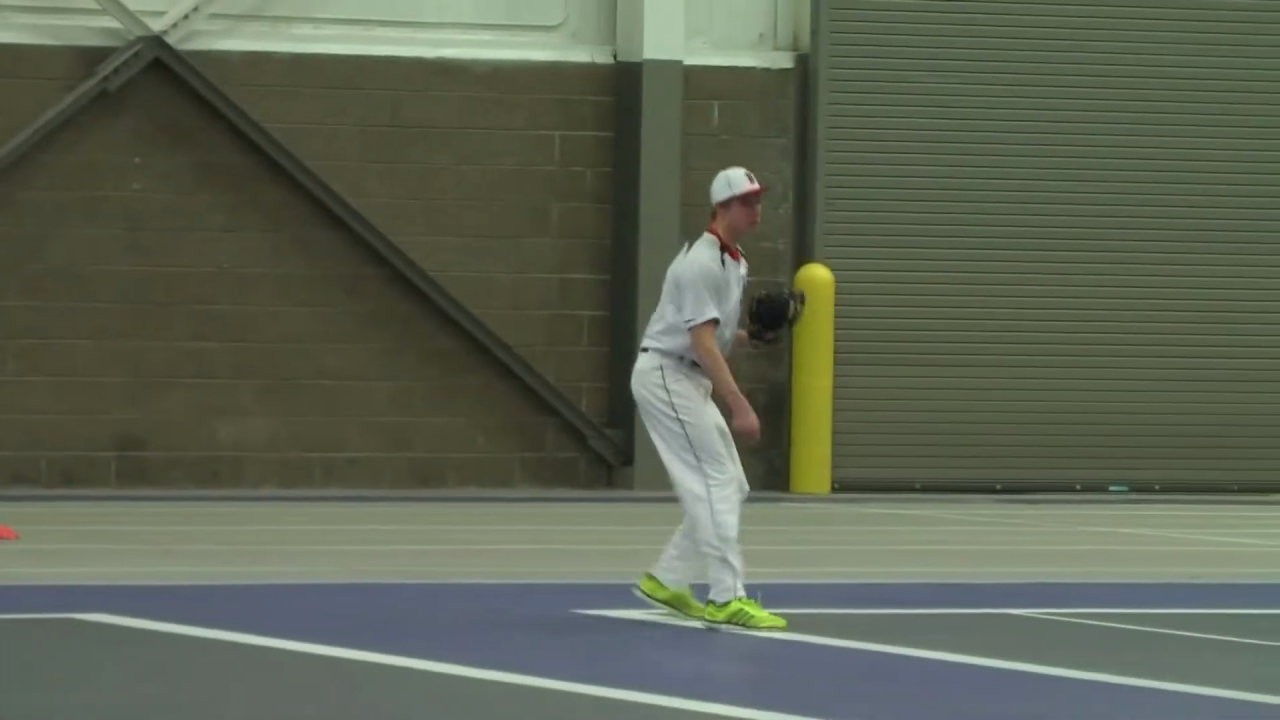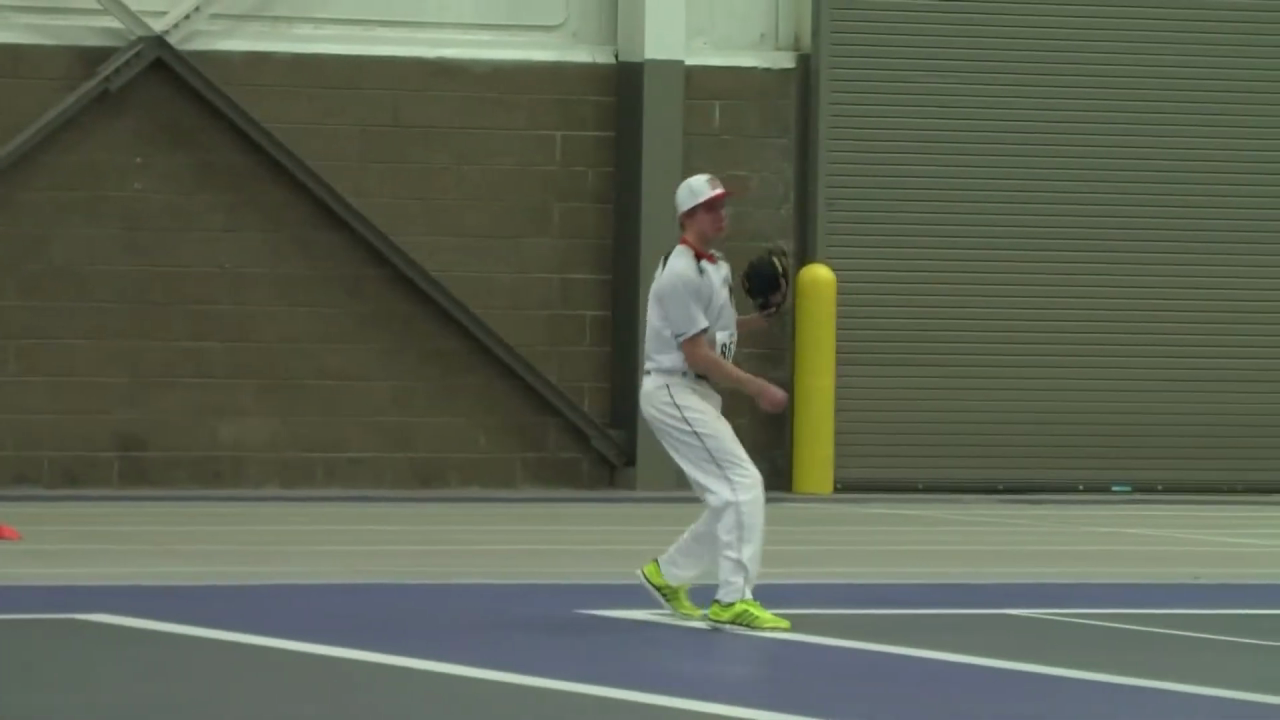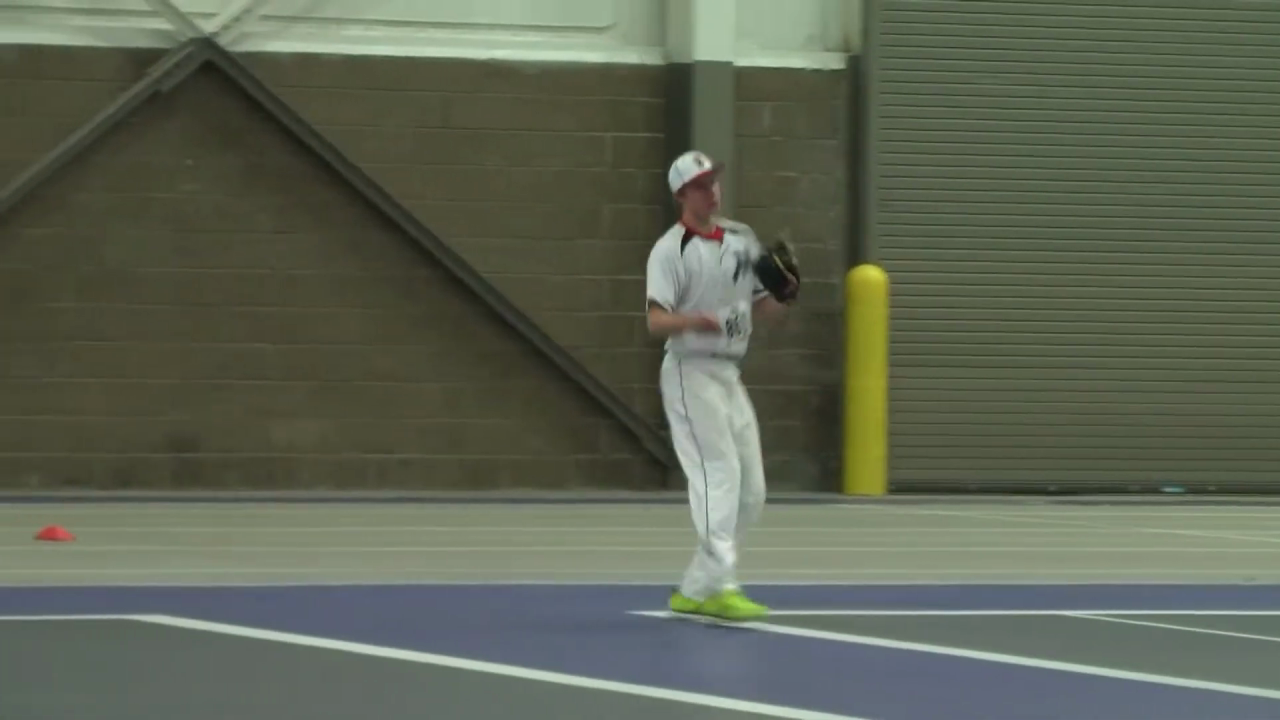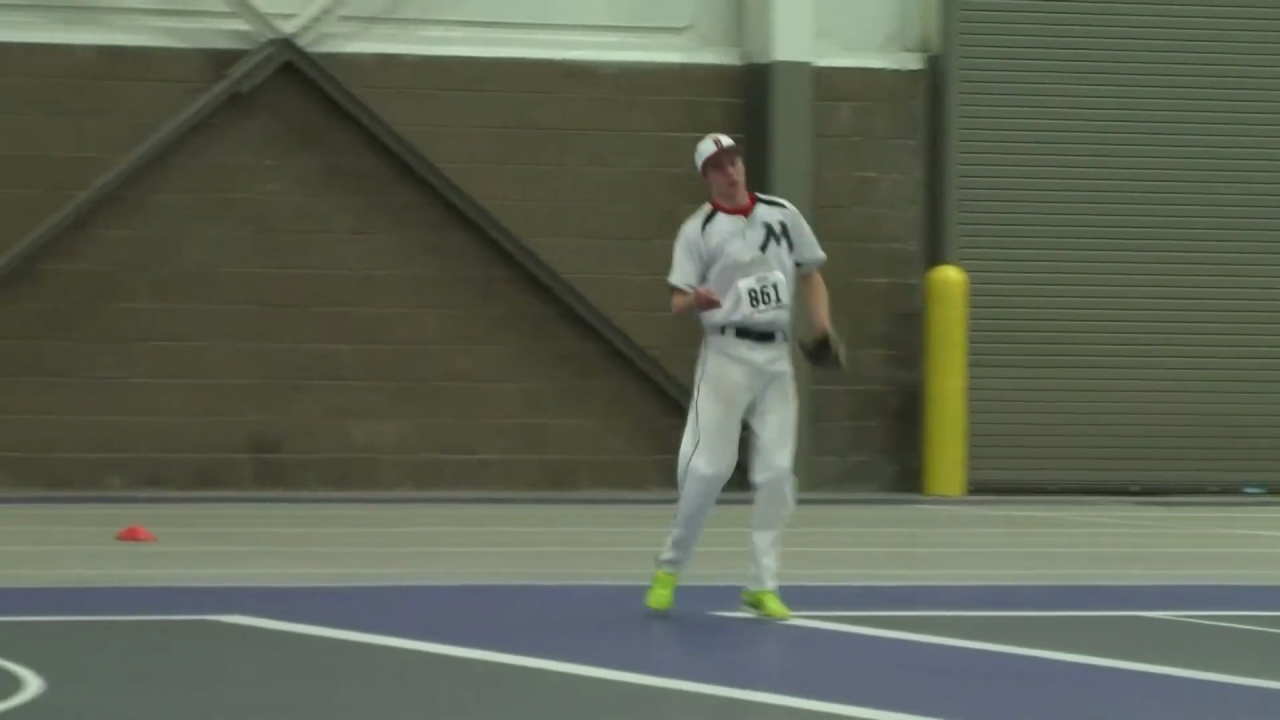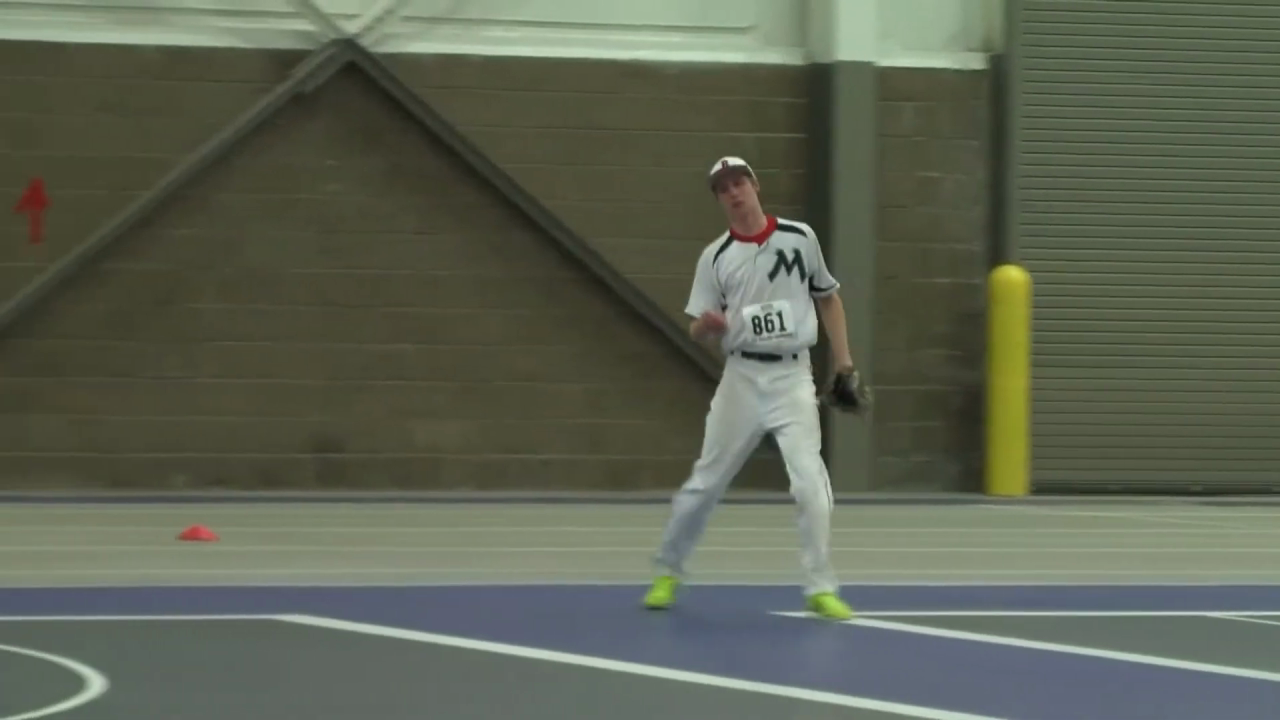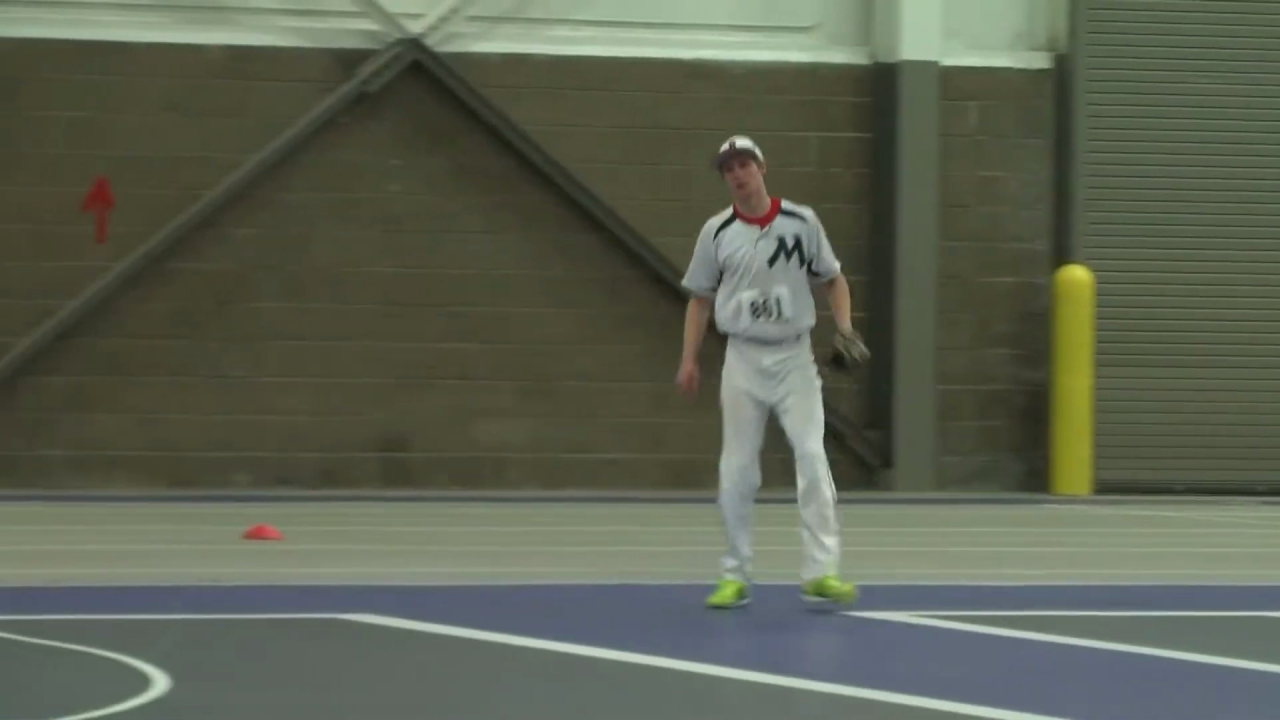
dt=0.2s
person 1, frame 1
left shoulder: (733, 260)
right shoulder: (702, 261)
right elbow: (704, 344)
left wrist: (748, 336)
right wrist: (739, 406)
left hip: (685, 381)
right hip: (664, 376)
left knee: (728, 488)
right knee: (718, 484)
left ankle: (666, 580)
right ankle: (726, 599)
person 1, frame 2
left shoulder: (716, 265)
right shoulder: (680, 273)
left elbow: (720, 331)
right elbow: (698, 354)
left wrist: (759, 316)
right wrist: (759, 388)
left hip: (697, 394)
right hip: (673, 394)
left knee: (736, 495)
right knee: (743, 486)
left ankle: (666, 573)
right ankle: (733, 600)
person 1, frame 3
left shoulder: (742, 238)
right shoulder: (670, 249)
left elbow: (766, 308)
right elbow: (656, 322)
right wrist: (692, 319)
left hip: (729, 377)
right hip: (691, 375)
left knee: (749, 492)
right knee: (718, 478)
left ankle: (695, 591)
right ankle: (717, 588)
person 1, frame 4
left shoulder: (782, 213)
right shoulder: (697, 230)
left elbow: (811, 275)
right elbow: (678, 302)
left wrist: (822, 327)
right wrist: (696, 300)
left hip: (776, 356)
right hip: (726, 354)
left knee: (776, 471)
right knee: (707, 466)
left ankle: (761, 585)
right ankle: (672, 565)
person 1, frame 5
left shoulder: (800, 237)
right shoulder: (715, 256)
left elbow: (828, 297)
right elbow: (698, 331)
left wrist: (844, 359)
right wrist: (706, 324)
left hip: (792, 376)
right hip: (741, 377)
left knee: (810, 481)
right knee: (705, 483)
left ankle: (821, 588)
right ankle: (668, 571)
person 1, frame 6
left shoulder: (802, 221)
right shoulder: (716, 232)
left elbow: (831, 281)
right elbow: (699, 299)
left wrist: (845, 328)
right wrist: (688, 360)
left hip: (795, 357)
right hip: (744, 360)
left knee: (812, 458)
right knee: (738, 471)
left ankle: (822, 571)
right ankle: (735, 575)
